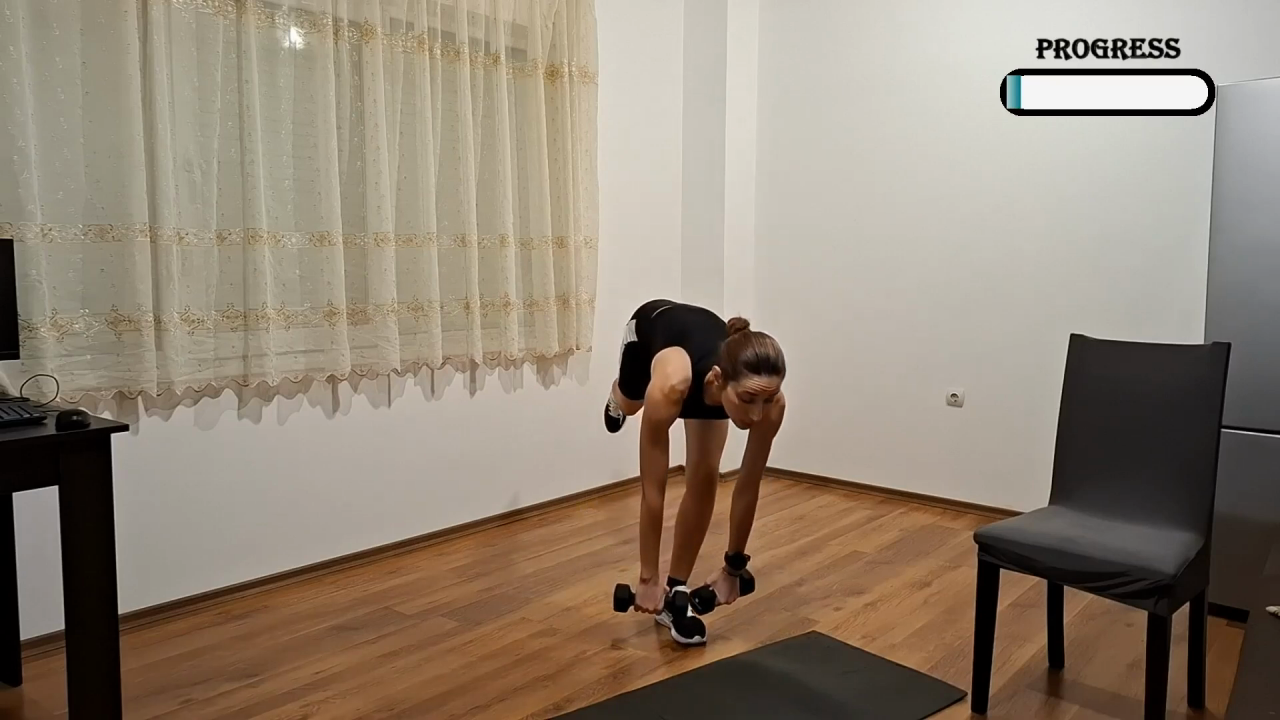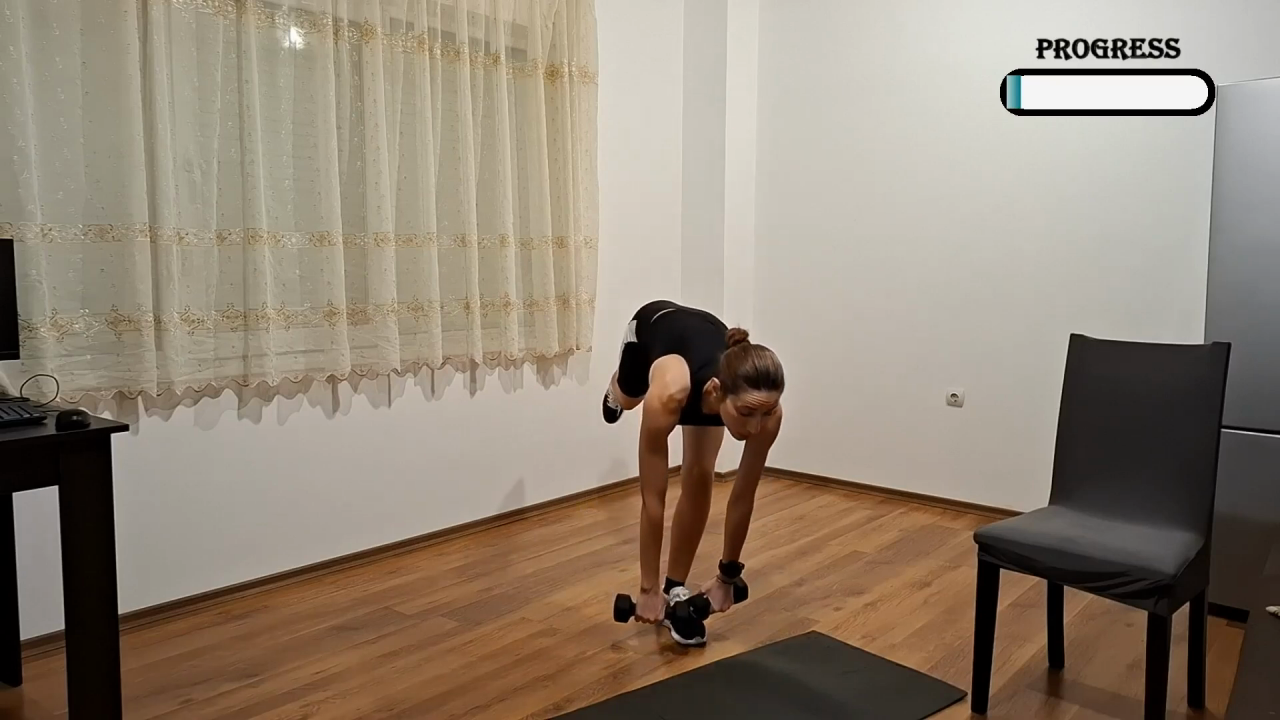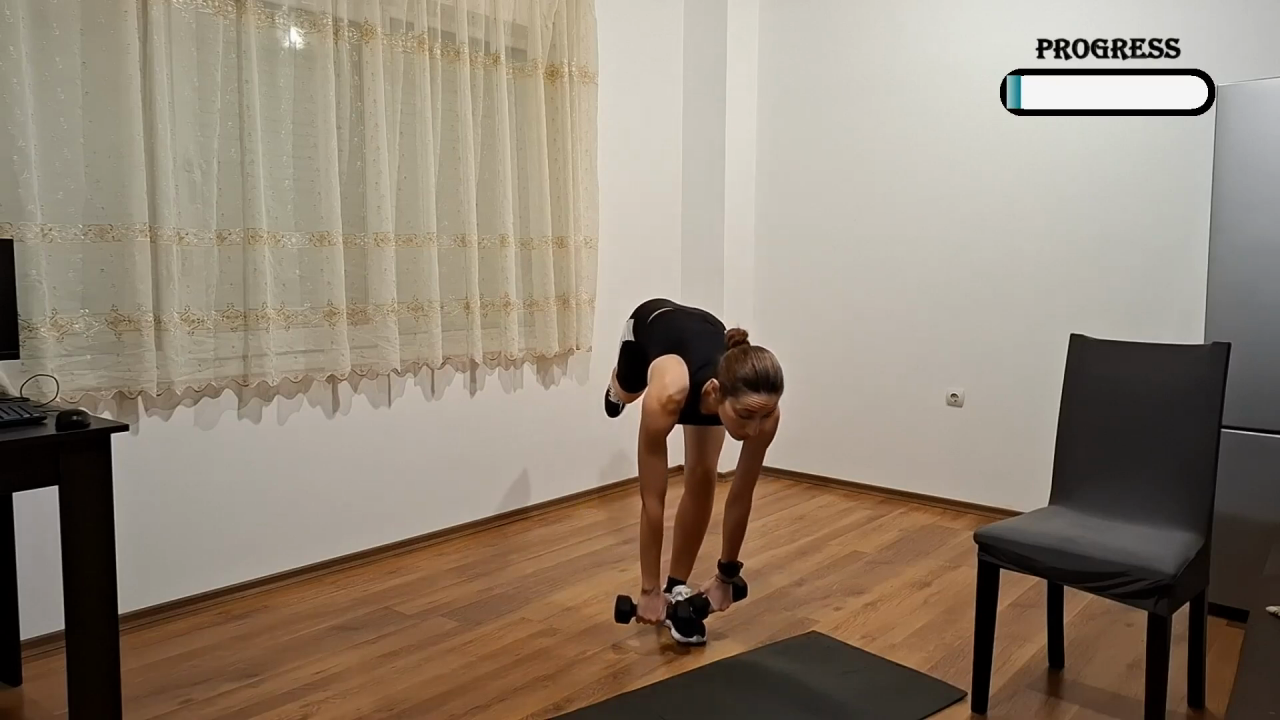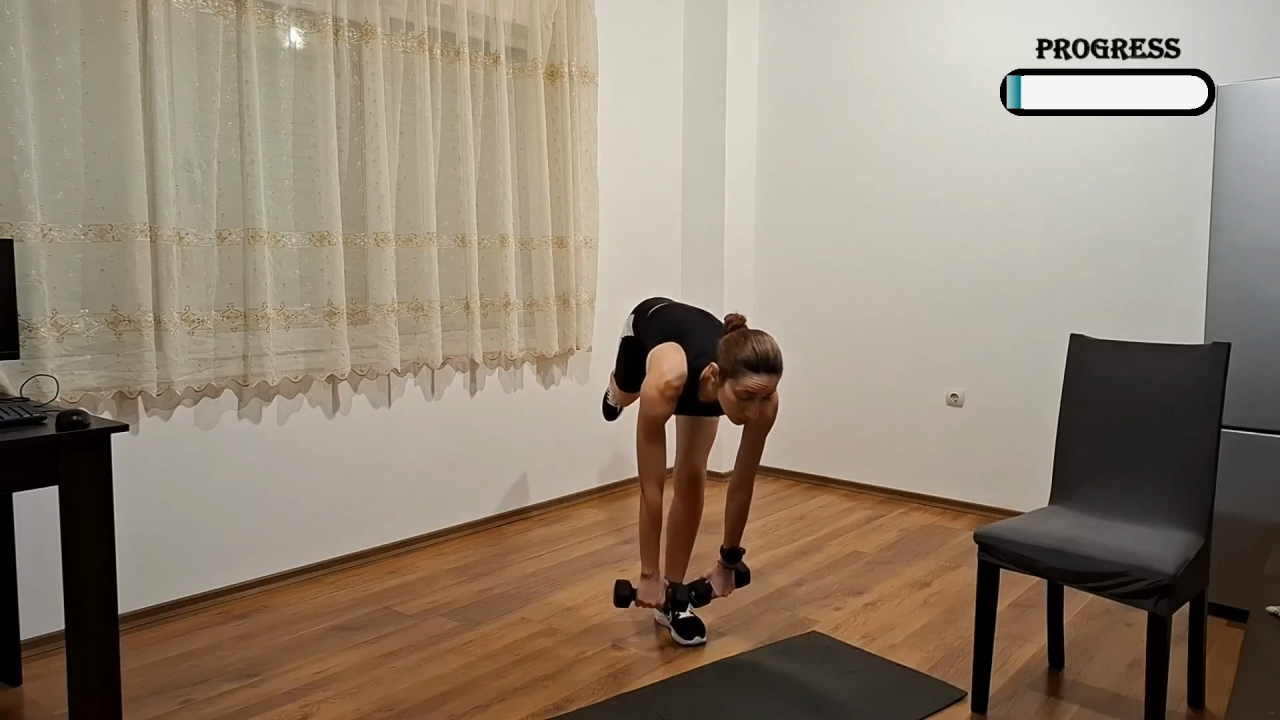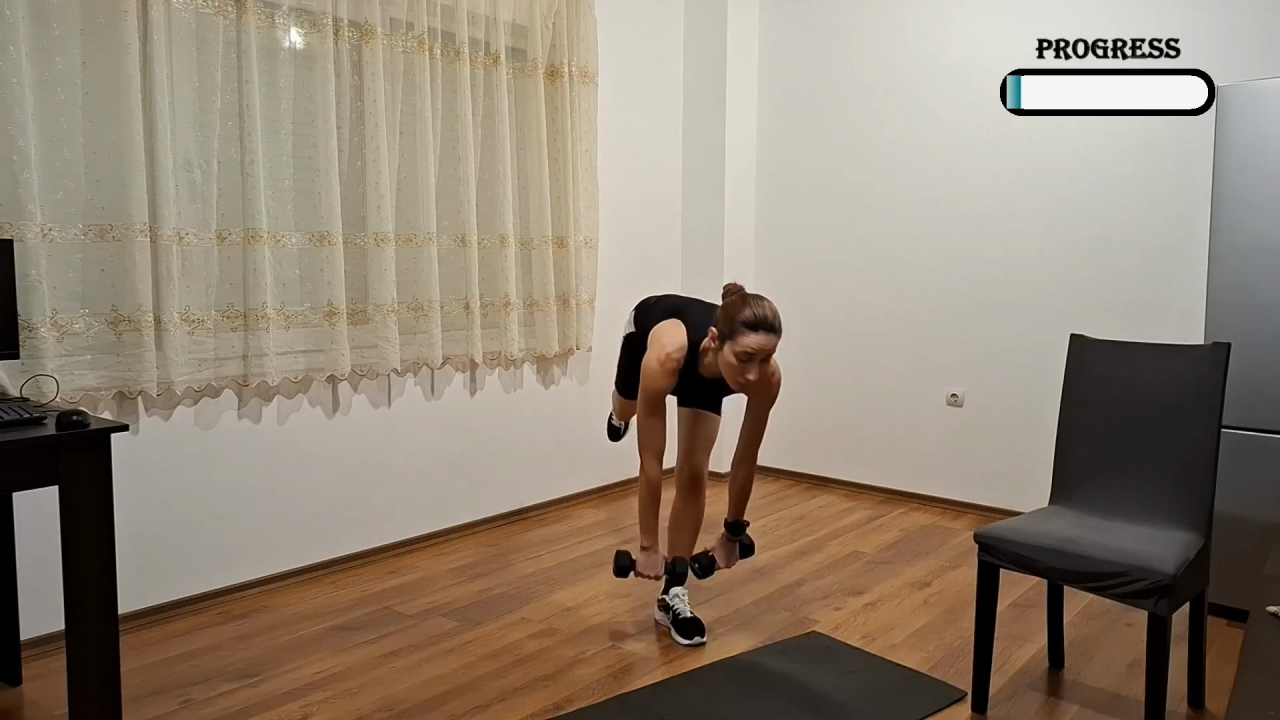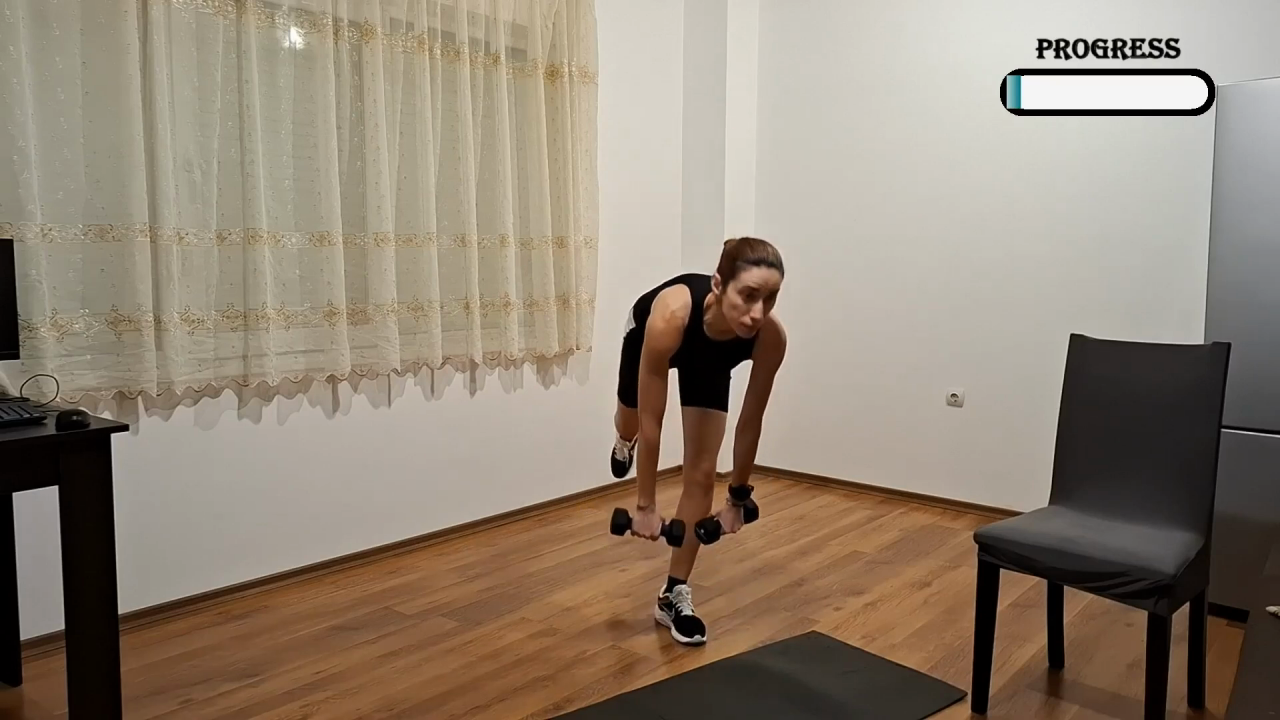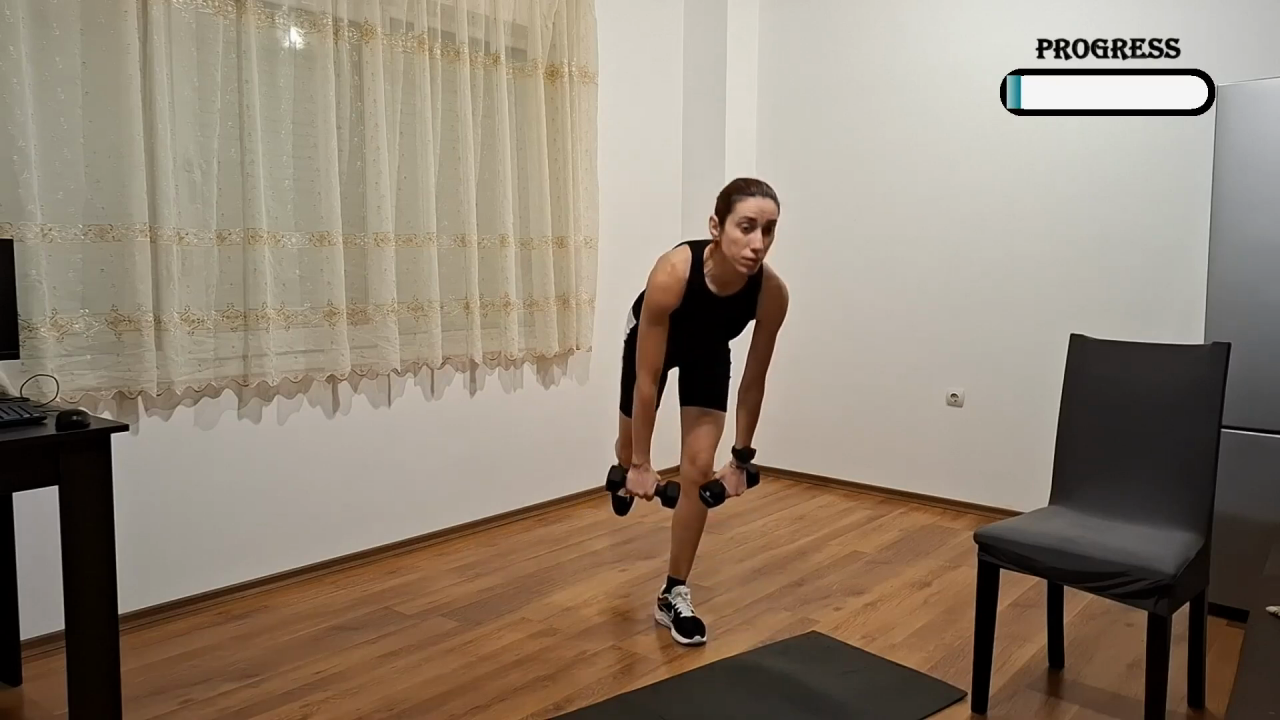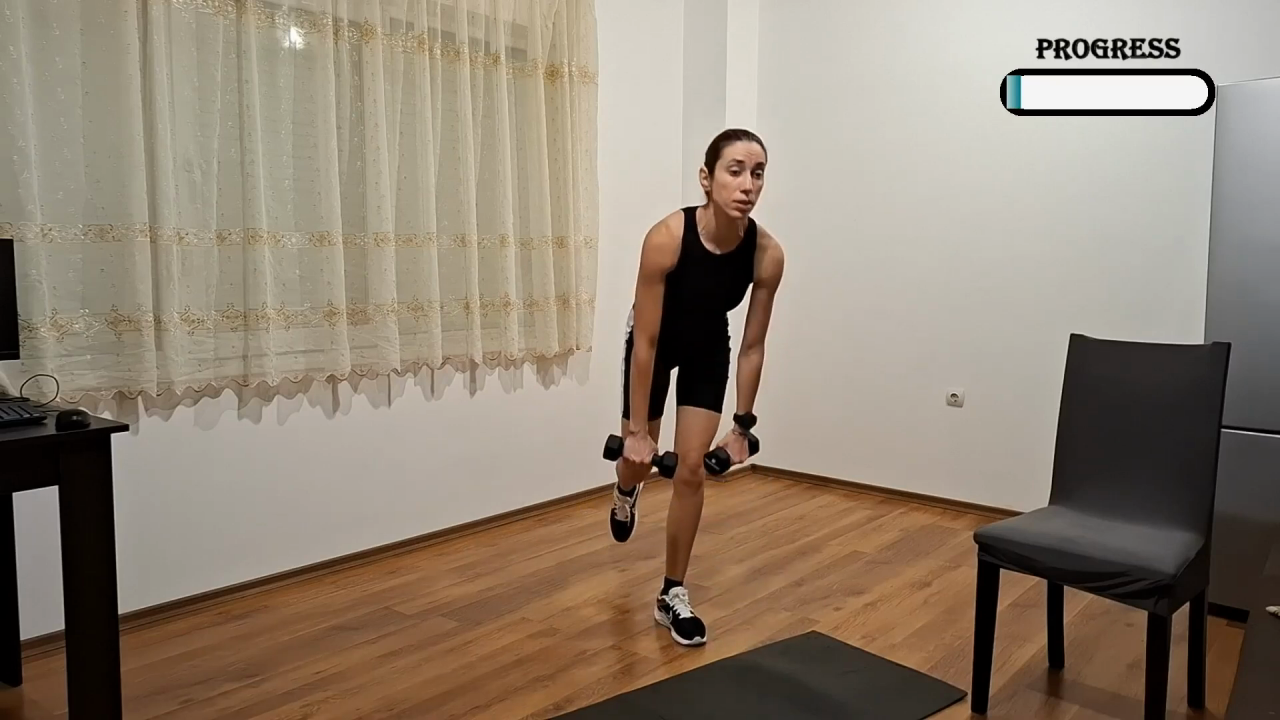
dt=0.2s
person 1, frame 1
left shoulder: (769, 400)
right shoulder: (671, 385)
left elbow: (747, 488)
right elbow: (653, 492)
left wrist: (733, 567)
right wrist: (648, 579)
left hip: (705, 329)
right hip: (651, 325)
left knee: (704, 477)
right knee: (629, 404)
left ankle: (677, 591)
right ankle: (618, 401)
person 1, frame 2
left shoulder: (765, 408)
right shoulder: (670, 394)
left elbow: (743, 497)
right elbow: (653, 501)
left wrist: (728, 575)
right wrist: (648, 589)
left hip: (706, 330)
right hip: (652, 326)
left knee: (699, 479)
right knee: (627, 399)
left ankle: (676, 591)
right ankle: (616, 393)
person 1, frame 3
left shoulder: (761, 409)
right shoulder: (667, 395)
left elbow: (741, 496)
right elbow: (653, 502)
left wrist: (726, 575)
right wrist: (649, 589)
left hip: (704, 330)
right hip: (650, 324)
left knee: (703, 478)
right knee: (627, 393)
left ankle: (678, 590)
right ankle: (617, 388)
person 1, frame 4
left shoulder: (763, 399)
right shoulder: (665, 381)
left elbow: (743, 482)
right elbow: (652, 488)
left wrist: (728, 561)
right wrist: (648, 575)
right hip: (649, 324)
left knee: (691, 476)
right knee: (624, 397)
left ankle: (674, 595)
right ankle: (617, 394)
person 1, frame 5
left shoulder: (766, 376)
right shoulder: (665, 354)
left elbow: (746, 459)
right elbow: (651, 463)
left wrist: (732, 532)
right wrist: (648, 545)
right hip: (646, 320)
left knee: (692, 474)
right knee: (626, 408)
left ankle: (672, 596)
right ankle: (621, 412)
person 1, frame 6
left shoulder: (771, 337)
right shoulder: (670, 315)
left elbow: (751, 420)
right elbow: (652, 423)
left wrist: (737, 495)
right wrist: (645, 505)
left hip: (710, 364)
right hip: (648, 338)
left knee: (701, 474)
right knee: (630, 424)
left ankle: (675, 595)
right ankle: (625, 442)
person 1, frame 7
left shoulder: (772, 293)
right shoulder: (672, 273)
left elbow: (753, 381)
right elbow: (648, 378)
left wrist: (740, 458)
right wrist: (639, 463)
left hip: (709, 355)
right hip: (655, 342)
left knee: (698, 470)
right knee: (636, 459)
left ankle: (673, 595)
right ankle: (630, 472)
person 1, frame 8
left shoulder: (767, 254)
right shoulder: (666, 237)
left elbow: (752, 346)
right elbow: (646, 341)
left wrist: (741, 425)
right wrist: (635, 429)
left hip: (708, 351)
right hip: (657, 346)
left knee: (691, 470)
right knee: (642, 458)
left ankle: (672, 596)
right ankle: (627, 488)
